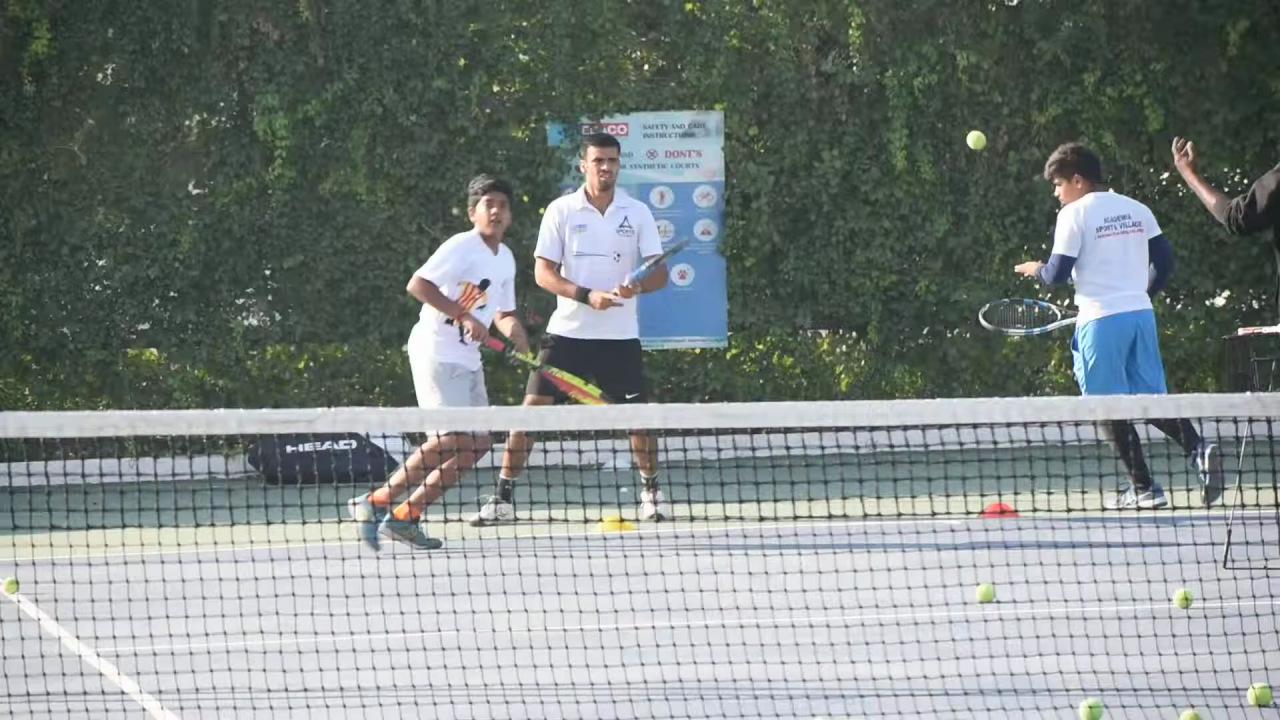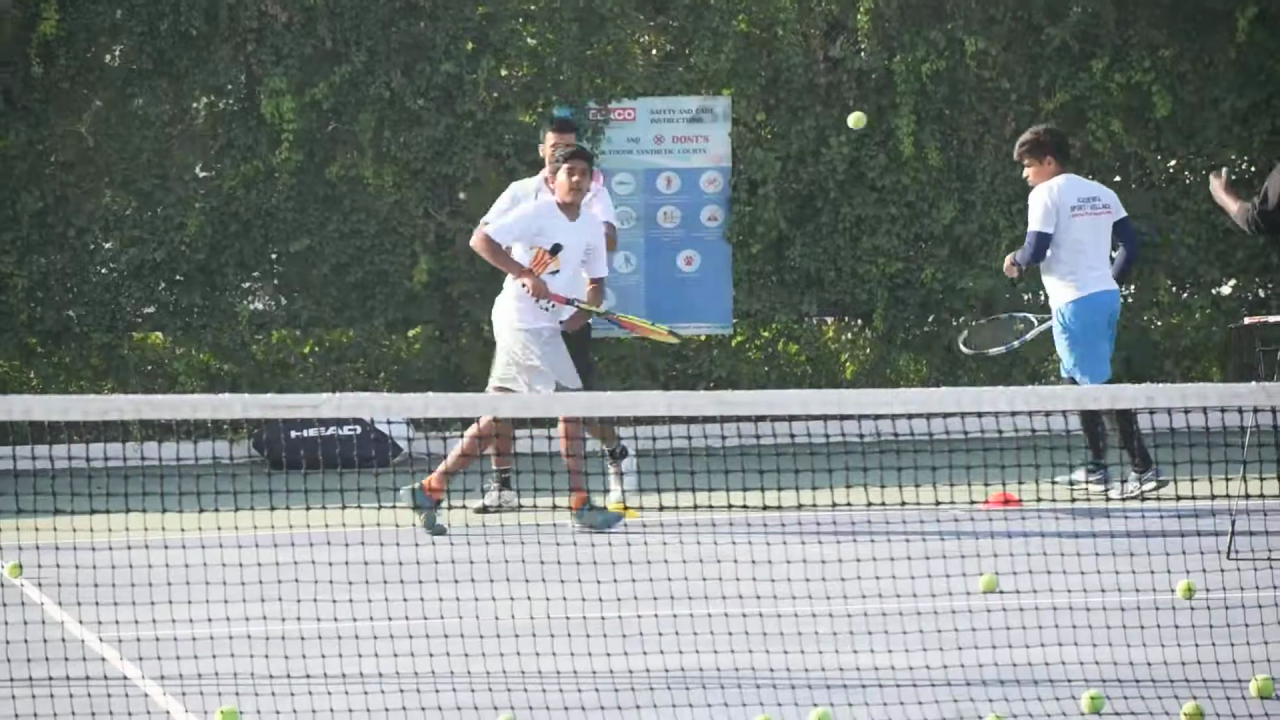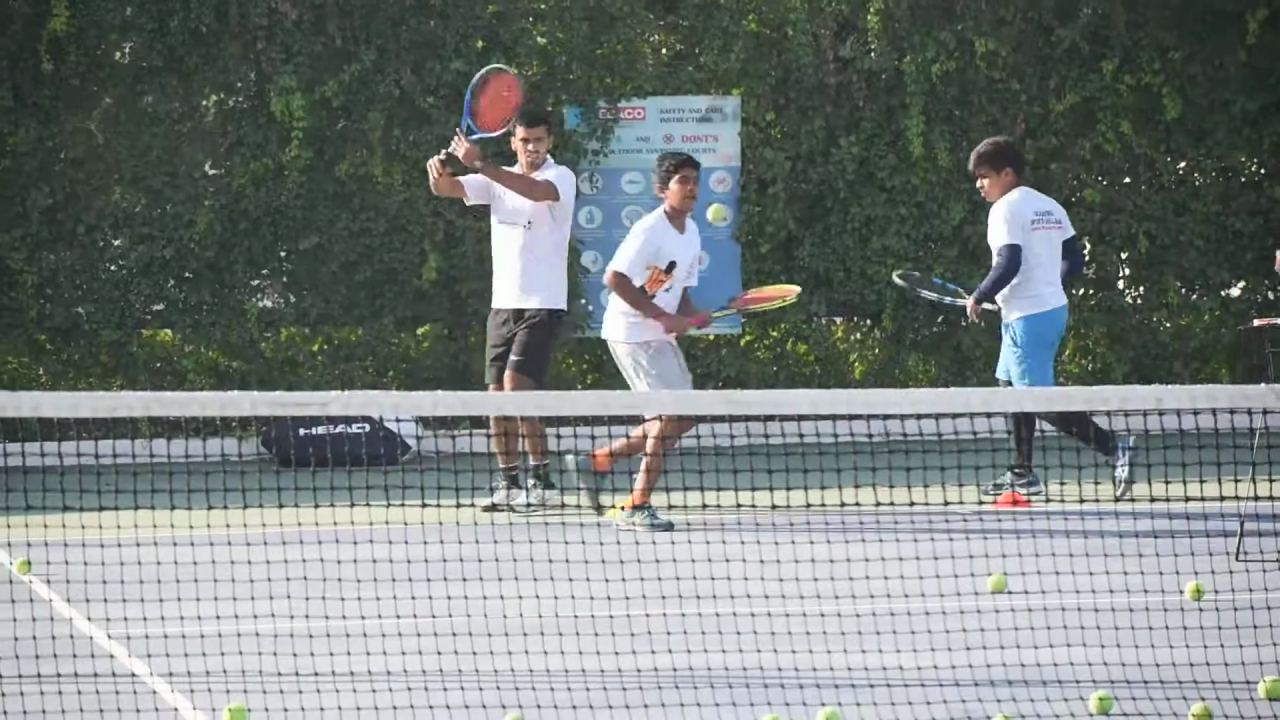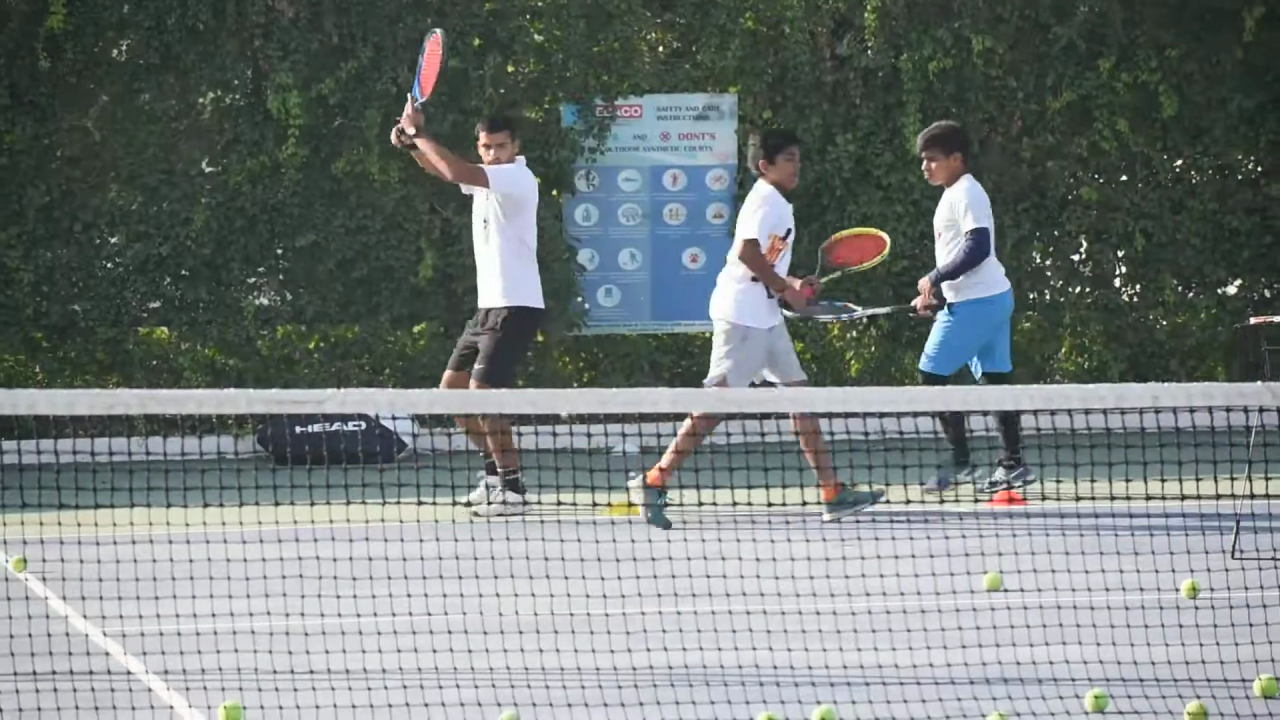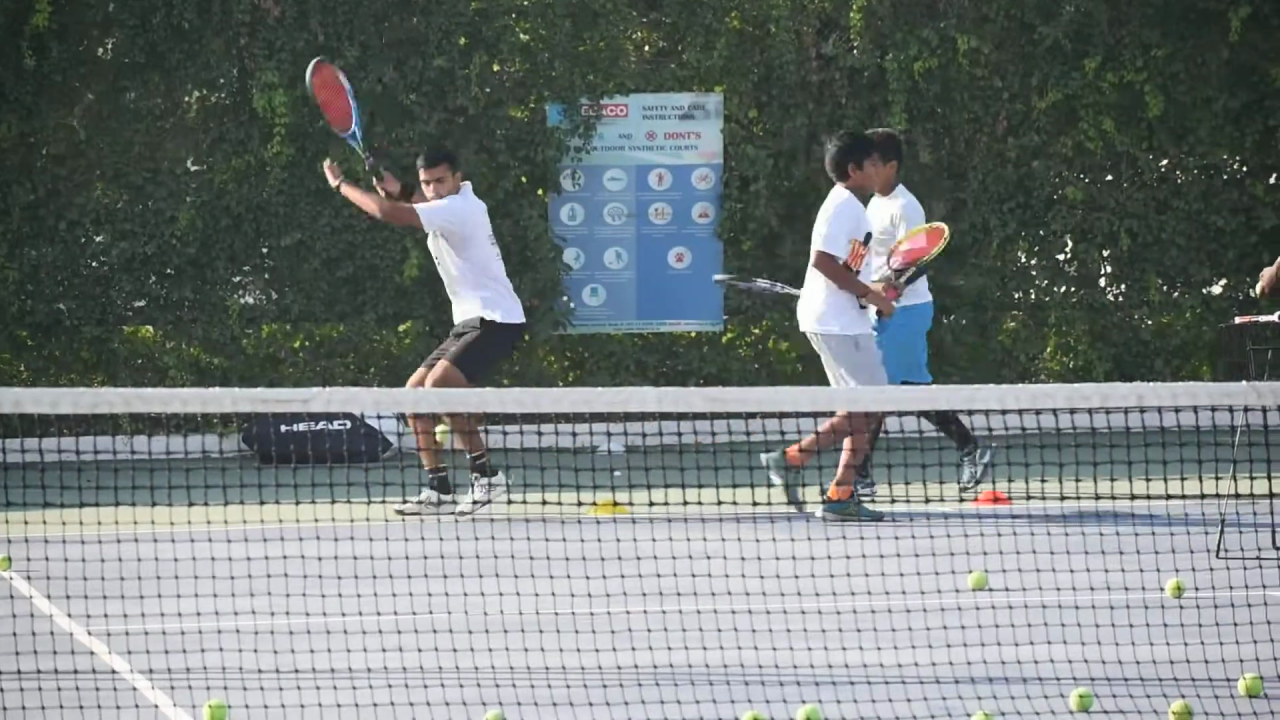
dt=0.2s
person 1, frame 1
left shoulder: (637, 213)
right shoulder: (560, 212)
left elbow: (656, 271)
right elbow: (543, 273)
left wrist: (634, 288)
right wrist: (586, 296)
left hip: (618, 336)
right hip: (566, 333)
right knee: (532, 411)
left ankle: (651, 489)
right ankle: (501, 499)
person 1, frame 2
left shoulder: (594, 191)
right shoulder: (521, 192)
left elbow: (609, 241)
left hip: (569, 315)
left ankle: (618, 458)
right ankle: (502, 486)
person 1, frame 3
left shoulder: (561, 177)
right shoulder: (497, 181)
left elbow: (538, 191)
right elbow: (444, 188)
left wrist: (477, 161)
right wrist: (440, 165)
left hip: (542, 305)
right hip: (503, 305)
left knee: (518, 387)
right knee: (498, 395)
left ankle: (542, 483)
right ankle: (510, 483)
person 1, frame 4
left shoulder: (516, 176)
right shoulder: (493, 177)
left elbow: (458, 170)
right elbow: (447, 166)
left wrist: (417, 134)
right wrist: (411, 137)
left hip: (516, 308)
right hip: (491, 308)
right knee: (452, 388)
left ankle: (512, 490)
right ankle: (493, 473)
person 1, frame 5
left shoulder: (457, 206)
right shoulder: (458, 204)
left elbow: (385, 213)
right elbow: (400, 201)
left wrist: (340, 183)
right wrist: (398, 191)
left hip: (497, 324)
right hip: (473, 326)
left knee: (438, 385)
right knee: (416, 391)
left ankle: (485, 473)
right ankle: (437, 489)
person 2, frame 1
left shoulder: (505, 260)
right shoulder: (462, 246)
left elbow: (506, 315)
right elbow: (417, 284)
left wrist: (514, 335)
right wrist: (462, 314)
left hip: (464, 359)
right hip: (438, 355)
left knee: (476, 444)
right knee: (452, 443)
left ankle: (403, 514)
right ankle: (375, 503)
person 2, frame 2
left shoulder: (593, 226)
right shoulder: (534, 212)
left elbow: (596, 282)
right elbow: (481, 240)
left wrist: (586, 306)
right wrist: (524, 275)
left hip: (543, 324)
right hip: (523, 322)
left knee: (498, 419)
left ankle: (431, 488)
right ankle: (581, 505)
person 2, frame 3
left shoulder: (692, 232)
right shoulder: (650, 229)
right elbow: (614, 280)
left wrist: (688, 315)
right wrist: (664, 317)
left hip: (660, 336)
right hip: (635, 334)
left knee: (681, 415)
right knee: (673, 415)
left ankle: (595, 461)
right ankle: (636, 506)
person 2, frame 4
left shoulder: (775, 201)
right shoulder: (767, 200)
right elbow: (747, 252)
left wrist: (794, 284)
right wrist: (786, 285)
left hip: (762, 317)
right hip: (743, 317)
left ankle: (832, 491)
right ankle: (653, 480)
person 2, frame 5
left shoulder: (850, 206)
right shoulder: (842, 207)
right elbow: (822, 260)
left wrist: (873, 291)
right wrist: (866, 294)
left hip: (846, 321)
right hip: (837, 322)
right knee: (867, 405)
left ankle: (840, 495)
right ankle: (790, 458)
person 3, frame 1
left shoulder: (1074, 214)
right shoulder: (1138, 211)
left elbow: (1059, 274)
right elbow: (1164, 262)
left wrist: (1038, 270)
left hip: (1103, 321)
right hip: (1140, 315)
right knee: (1154, 400)
left ankle: (1143, 488)
right ankle: (1199, 449)
person 3, frame 2
left shoulder: (1045, 195)
right shoulder: (1101, 192)
left elbow: (1035, 251)
right elbow: (1131, 242)
left wrist: (1015, 261)
left hip: (1075, 303)
right hip: (1106, 296)
left knee: (1099, 387)
right knee: (1080, 381)
left ankle: (1145, 470)
right ankle: (1096, 466)
person 3, frame 3
left shoulder: (1006, 210)
right shoulder: (1051, 207)
left elbow: (1007, 267)
right elbow: (1074, 261)
left wrist: (978, 297)
left hip: (1029, 318)
right hip: (1051, 310)
right knee: (1013, 387)
left ankle: (1113, 446)
right ankle: (1022, 472)
person 3, frame 4
left shoulder: (965, 193)
right shoulder: (960, 193)
left elbow: (978, 248)
left wrist: (935, 279)
right wrist: (937, 289)
left hip: (975, 302)
right hip: (992, 298)
left knee: (932, 375)
right knee: (996, 381)
left ankle: (962, 461)
right ankle: (1014, 466)
person 3, frame 5
left shoulder: (903, 206)
right shoulder: (876, 204)
left wrist: (870, 289)
left hip: (904, 311)
right hip: (889, 312)
right knee: (917, 390)
left ankle: (862, 475)
right ankle: (971, 448)
